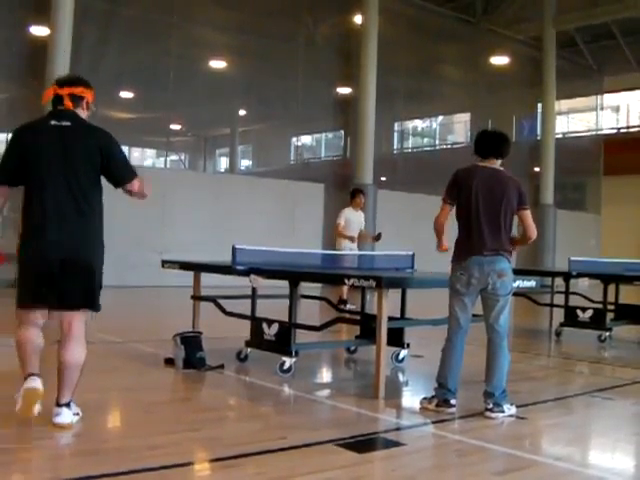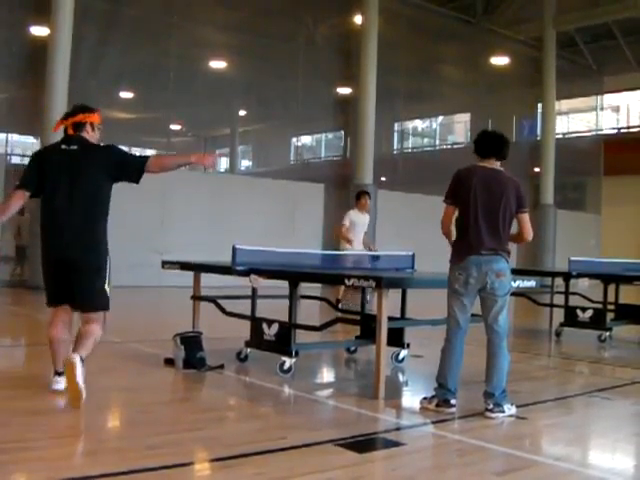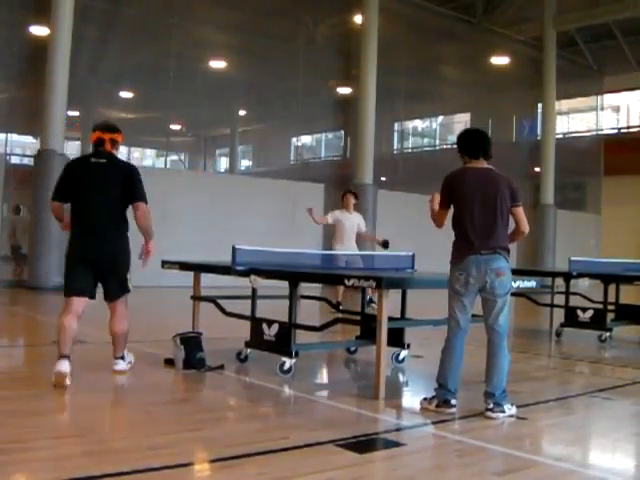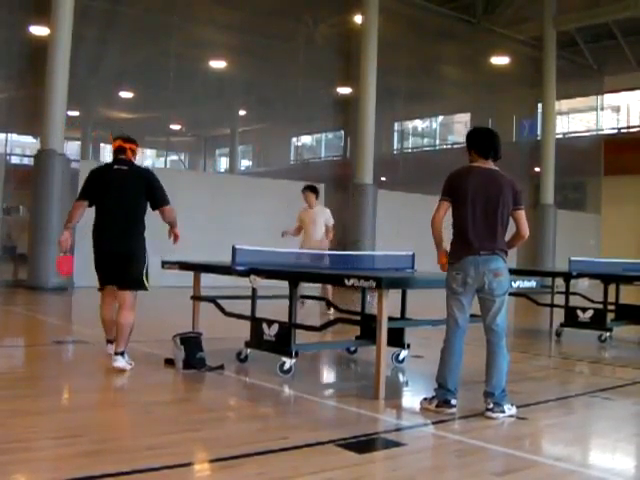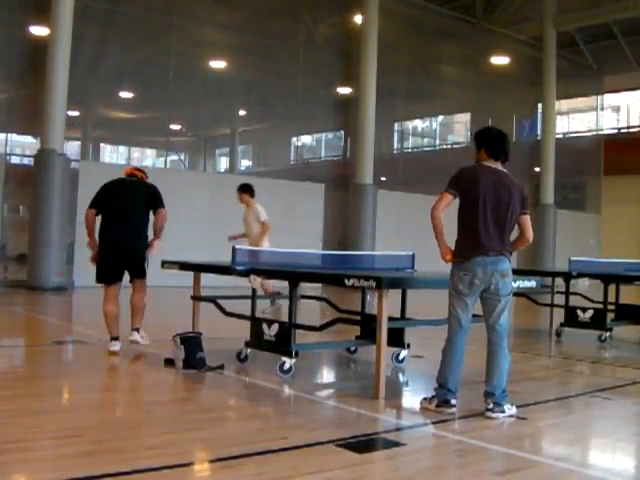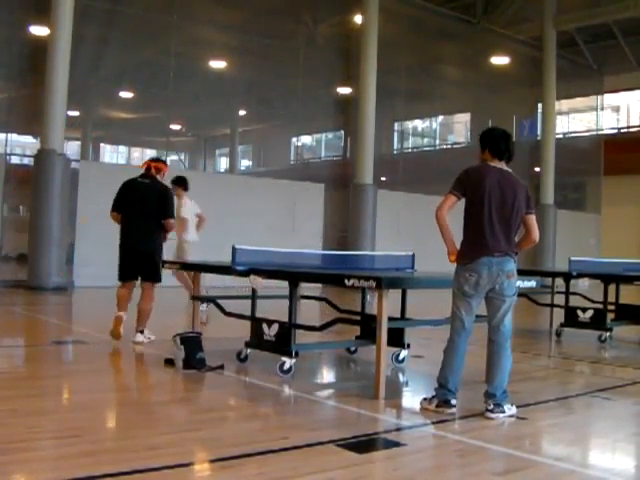
dt=0.4s
person 1, frame 1
left shoulder: (462, 176)
right shoulder: (512, 184)
left elbow: (440, 221)
right elbow: (531, 233)
left wrist: (440, 241)
left hip: (466, 263)
right hip: (499, 265)
left knee: (456, 332)
right knee: (498, 335)
left ankle: (445, 396)
right ankle: (496, 401)
person 1, frame 2
left shoulder: (463, 176)
right shoulder: (512, 185)
left elbow: (446, 223)
right elbow: (526, 235)
left wrist: (451, 240)
left hip: (465, 262)
right hip: (497, 264)
left knee: (455, 332)
right knee: (497, 335)
left ankle: (445, 396)
right ankle: (496, 401)
person 1, frame 3
left shoulder: (453, 180)
right shoulder: (504, 182)
left elbow: (439, 222)
right elbow: (523, 228)
left wrist: (434, 207)
left hip: (465, 263)
right hip: (497, 263)
left knee: (456, 332)
right knee: (498, 334)
left ankle: (445, 397)
right ankle: (496, 401)
person 1, frame 4
left shoulder: (458, 177)
right shoulder: (508, 184)
left elbow: (437, 219)
right elbow: (523, 232)
left wrist: (441, 251)
left hip: (462, 263)
right hip: (495, 265)
left knee: (455, 332)
right knee: (496, 335)
left ankle: (445, 397)
right ankle: (496, 401)
person 1, frame 5
left shoulder: (467, 174)
right shoulder: (515, 187)
left elbow: (437, 210)
right elbow: (527, 236)
left wrist: (443, 246)
left hip: (468, 264)
right hip: (500, 266)
left knee: (457, 332)
right knee: (498, 336)
left ankle: (446, 396)
right ankle: (496, 401)
person 1, frame 6
left shoulder: (472, 175)
right shoulder: (520, 187)
left elbow: (442, 211)
right elbow: (533, 236)
left wrist: (451, 247)
left hip: (473, 264)
right hip: (506, 267)
left knee: (459, 333)
right knee: (500, 337)
left ankle: (445, 396)
right ankle: (496, 401)
person 2, frame 1
right shoulder: (96, 137)
right elbow: (133, 185)
right wrist: (143, 191)
left hip: (37, 246)
right hip: (84, 248)
left knee: (30, 321)
right knee: (74, 328)
left ankle: (32, 380)
right ankle: (64, 406)
person 2, frame 2
left shoulder: (43, 157)
right shoulder: (105, 155)
right elbow: (152, 164)
right wrist: (193, 159)
left hip: (53, 251)
right hip: (90, 251)
left knee: (60, 314)
right knee: (93, 319)
left ankle: (59, 375)
right ankle: (75, 358)
person 2, frame 3
left shoulder: (73, 167)
right shoulder: (127, 170)
left elbow: (56, 206)
right elbow: (141, 209)
left wrist: (66, 222)
right wrist: (149, 239)
left hip: (80, 249)
right hip: (115, 250)
left knee: (72, 307)
right knee: (118, 306)
left ankle: (63, 361)
right ankle: (120, 358)
person 2, frame 4
left shoulder: (98, 174)
right shoulder: (146, 176)
left elbow: (81, 204)
right elbow: (166, 209)
left wrist: (67, 229)
right wrist: (174, 226)
left hip: (103, 245)
right hip: (132, 246)
left knee: (108, 295)
right knee: (127, 302)
left ankle: (111, 343)
right ankle: (119, 355)
person 2, frame 5
left shoulder: (109, 186)
right shoulder: (150, 189)
left elbow: (90, 212)
right elbow: (161, 214)
left wrist: (92, 238)
right wrist: (155, 239)
left hip: (108, 243)
right hip: (136, 244)
left knee: (111, 292)
right knee: (139, 286)
left ankle: (114, 341)
right ankle: (136, 331)
person 2, frame 6
left shoulder: (127, 185)
right shoulder: (163, 190)
left elbow: (115, 214)
right elbow: (170, 222)
right wrist: (165, 232)
left hip: (127, 244)
right hip: (151, 245)
left knee: (126, 284)
right knee: (148, 289)
left ankle: (120, 314)
right ankle: (140, 332)
person 3, frame 1
left shoulder: (361, 214)
right shoulder: (345, 212)
right elbow: (337, 231)
left wrist: (371, 237)
right wrist: (348, 237)
left hip: (353, 248)
right hip: (343, 247)
left ankle: (342, 300)
right ankle: (343, 301)
person 3, frame 2
left shoulder: (367, 217)
right shoulder: (350, 214)
right elbow: (341, 232)
left wrist: (369, 247)
right wrist: (348, 240)
left hip: (360, 250)
right hip: (347, 249)
right ankle: (338, 301)
person 3, frame 3
left shoulder: (358, 217)
right shoulder: (336, 214)
left elbow: (364, 235)
right elbow: (320, 221)
left wrist: (378, 241)
right wrist: (312, 214)
left hip: (353, 251)
right hip: (338, 250)
left ankle: (370, 300)
right ankle: (339, 303)
person 3, frame 4
left shoulder: (324, 211)
right shoulder: (302, 212)
left elbow: (330, 230)
right elbow: (298, 231)
left wrist: (327, 242)
right wrist: (289, 232)
left hip: (321, 249)
right hip: (305, 248)
left ankle: (329, 305)
person 3, frame 5
left shoulder: (257, 209)
right shoulder: (246, 210)
left elbow: (267, 227)
left wrist: (258, 243)
right wrist: (238, 236)
left hip: (260, 247)
right hip: (253, 247)
left knee: (252, 275)
right knee: (259, 276)
right ankle: (273, 297)
person 3, frame 6
left shoulder: (183, 202)
right shoulder: (190, 201)
left elbow: (183, 224)
right elbow: (202, 218)
right wrist: (195, 233)
left hip: (186, 241)
right hip: (187, 240)
left knee: (179, 271)
right knee: (178, 271)
right ankle: (193, 295)
